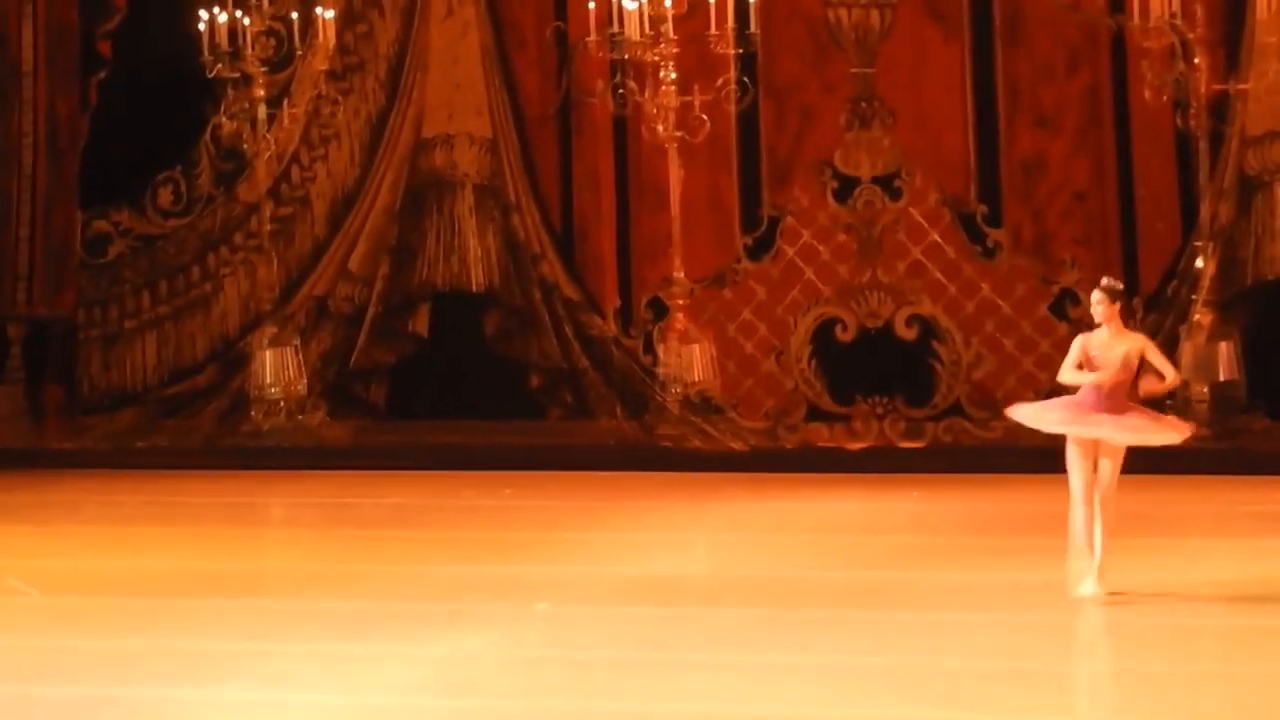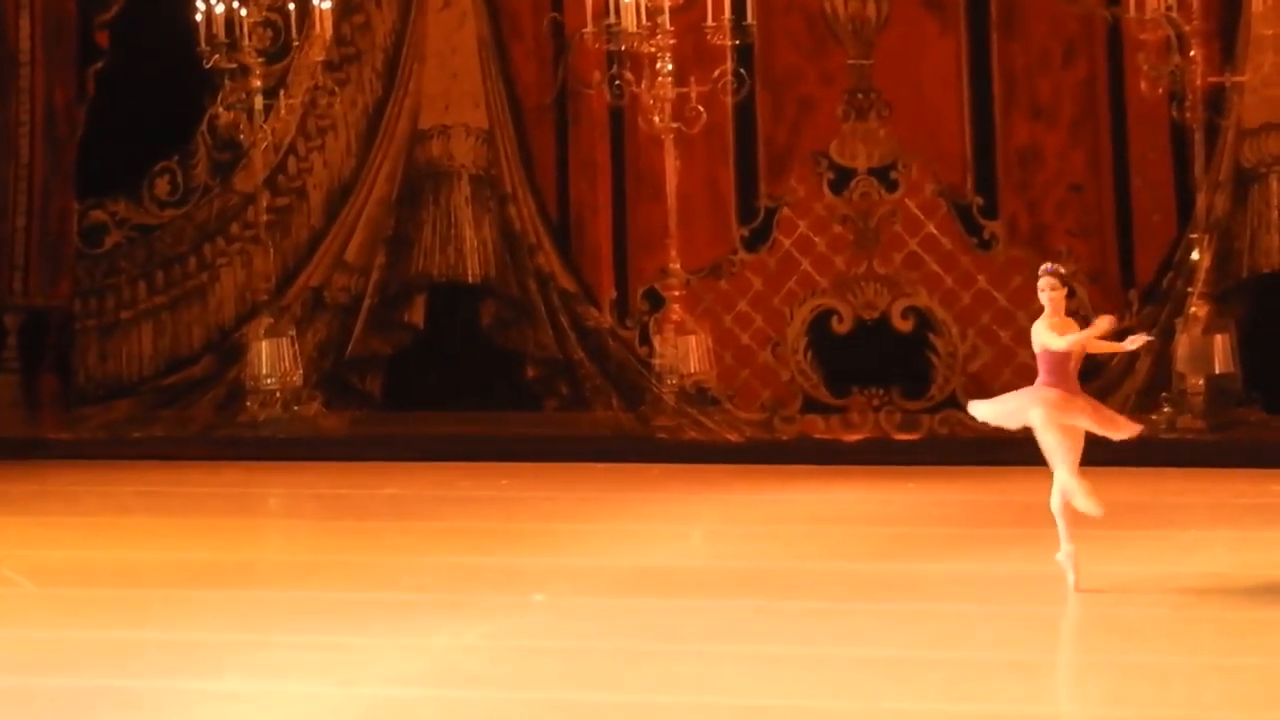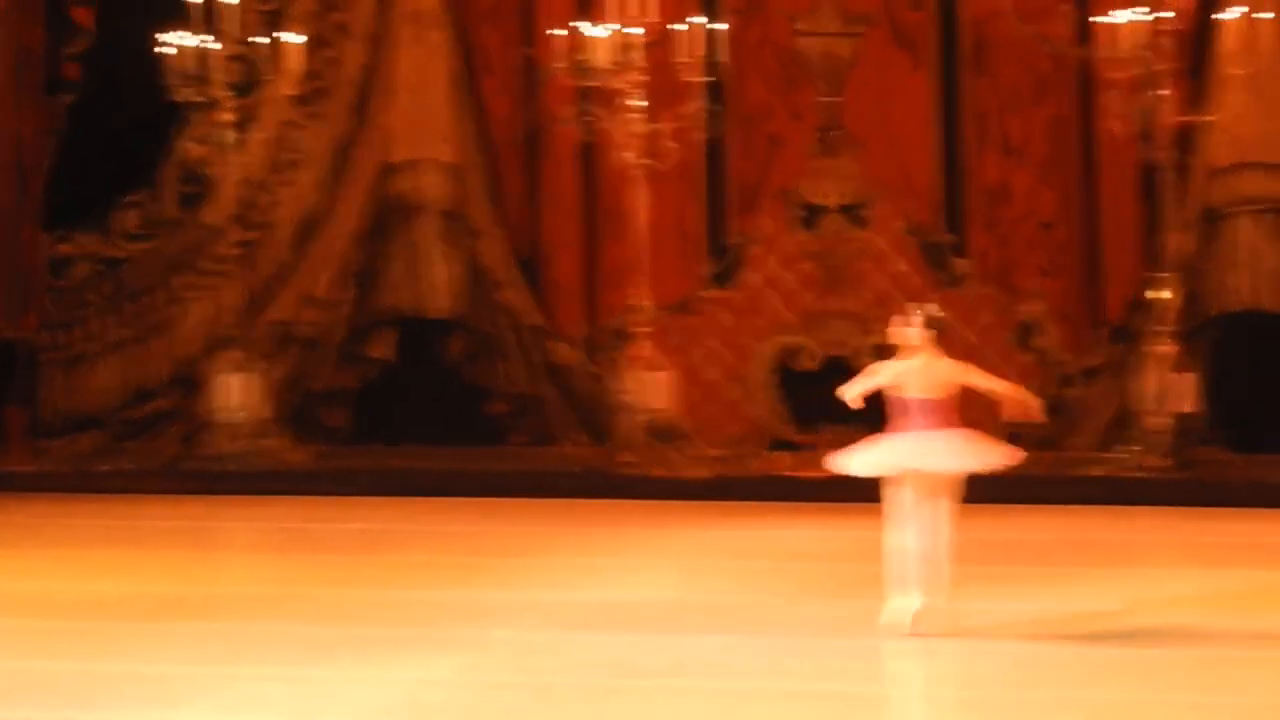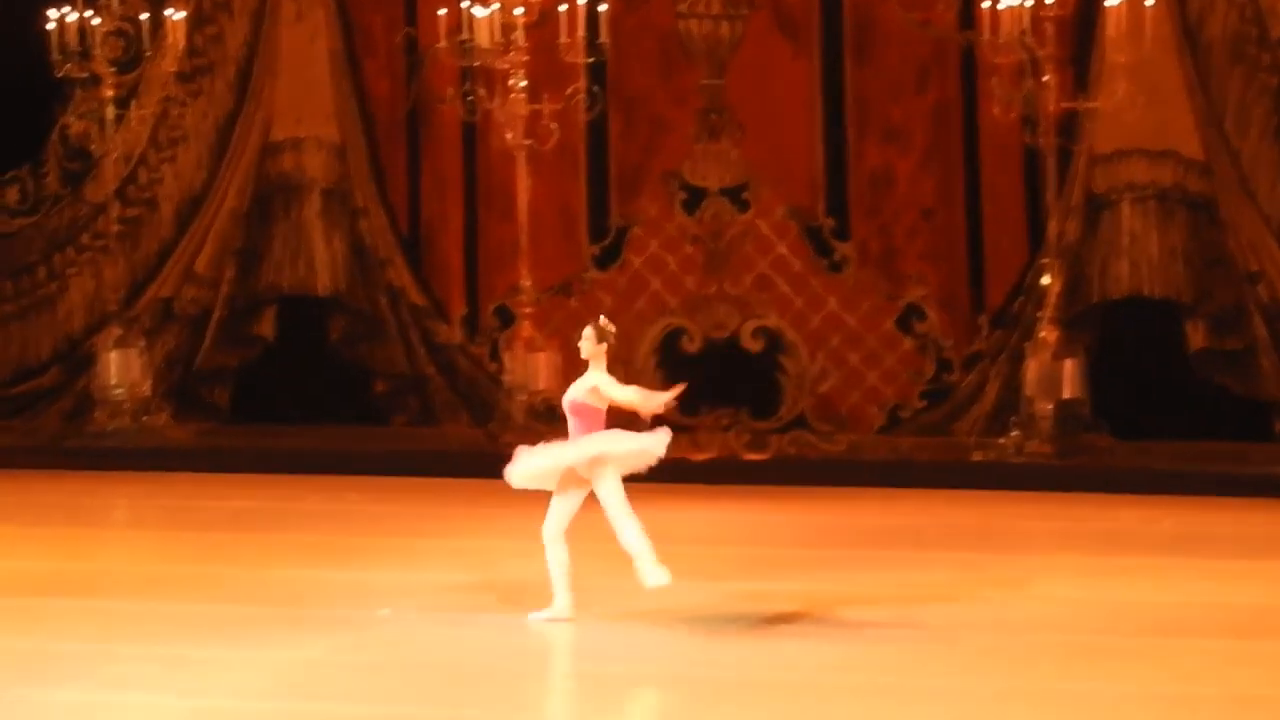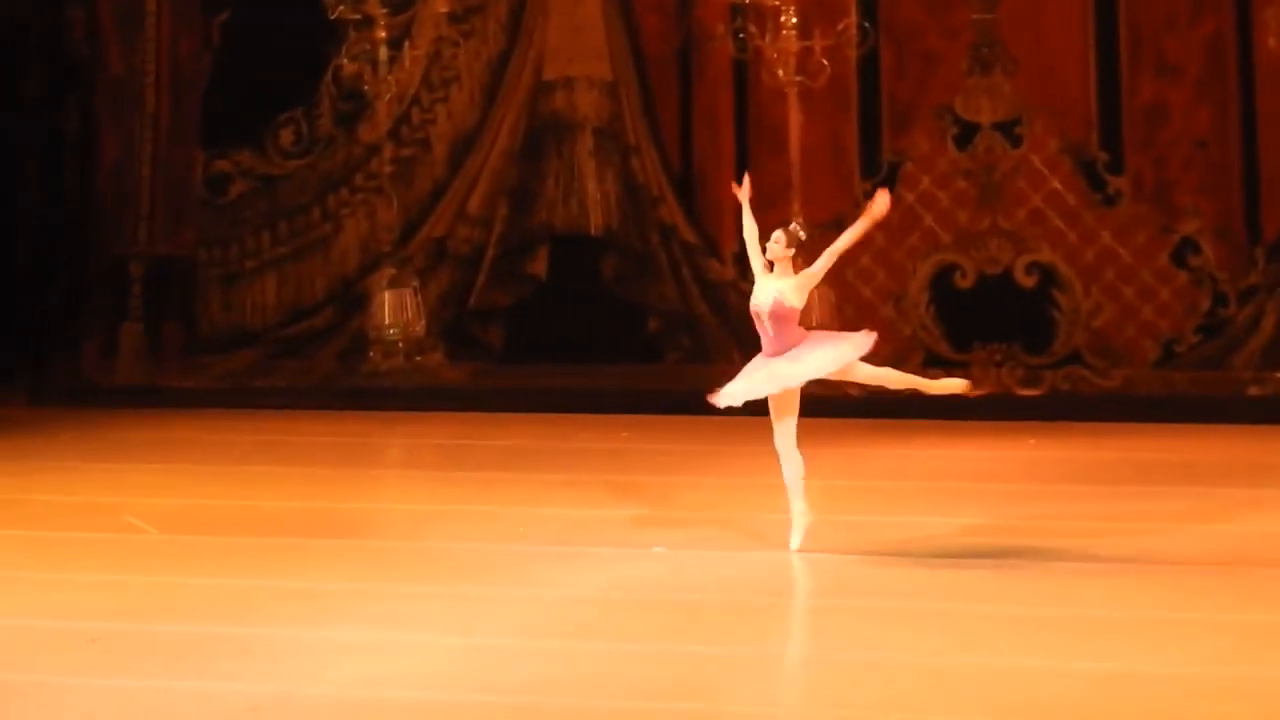
dt=1s
person 1, frame 1
left shoulder: (1139, 341)
right shoulder: (1084, 341)
left elbow: (1173, 376)
right elbow: (1064, 375)
left wrist: (1157, 384)
right wrist: (1094, 378)
left hip: (1116, 422)
right hip: (1083, 418)
left knee: (1103, 497)
right knee: (1082, 495)
left ankle: (1095, 567)
right ankle: (1083, 570)
person 1, frame 2
left shoulder: (1071, 325)
right shoulder: (1041, 327)
left elbow: (1088, 346)
right elbow: (1063, 345)
left wrist: (1125, 345)
right wrist: (1096, 329)
left hip: (1070, 403)
right hip: (1047, 400)
left knee: (1061, 483)
left ankle: (1066, 548)
person 1, frame 3
left shoulder: (889, 369)
right shoulder: (954, 368)
left elbow: (850, 391)
right elbow: (1000, 385)
left wrist: (852, 396)
right wrist: (1027, 401)
left hip: (910, 448)
right hip: (947, 447)
left knee: (899, 523)
right knee: (941, 524)
left ankle: (901, 596)
right ankle: (931, 594)
person 1, frame 4
left shoulder: (600, 380)
right shoulder: (589, 379)
left elbow: (628, 394)
right elbow: (620, 397)
left wrist: (655, 399)
right wrist: (643, 406)
left hip: (599, 453)
right hip: (575, 460)
left knee: (617, 509)
right knee: (551, 531)
left ankle: (647, 563)
right ankle: (561, 602)
person 1, frame 5
left shoulder: (801, 281)
right shoulder: (761, 277)
left elbow: (836, 247)
right elbow: (751, 237)
left wrist: (870, 215)
right wrist: (744, 203)
left hip: (807, 354)
right hip: (776, 364)
left knee: (870, 373)
right knee: (784, 444)
left ankle: (932, 385)
right ankle: (799, 513)
